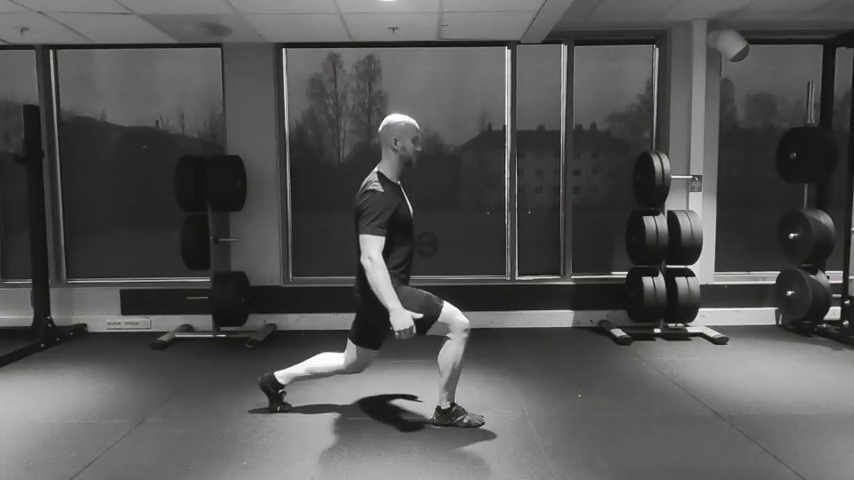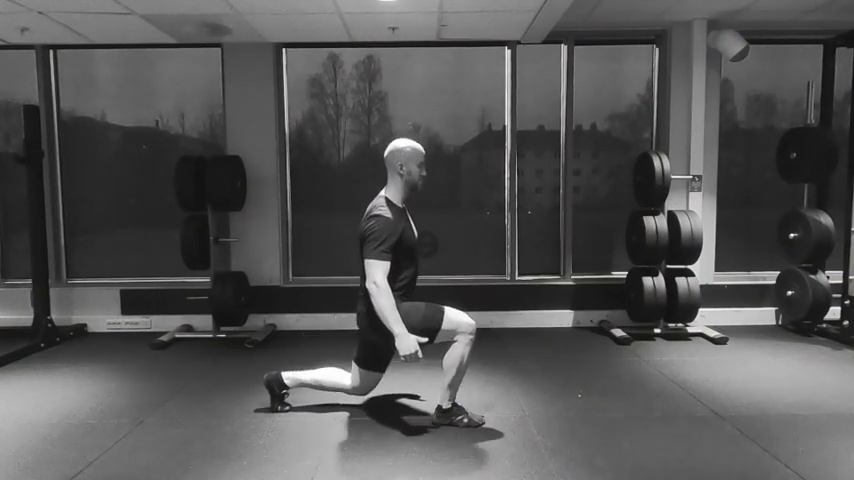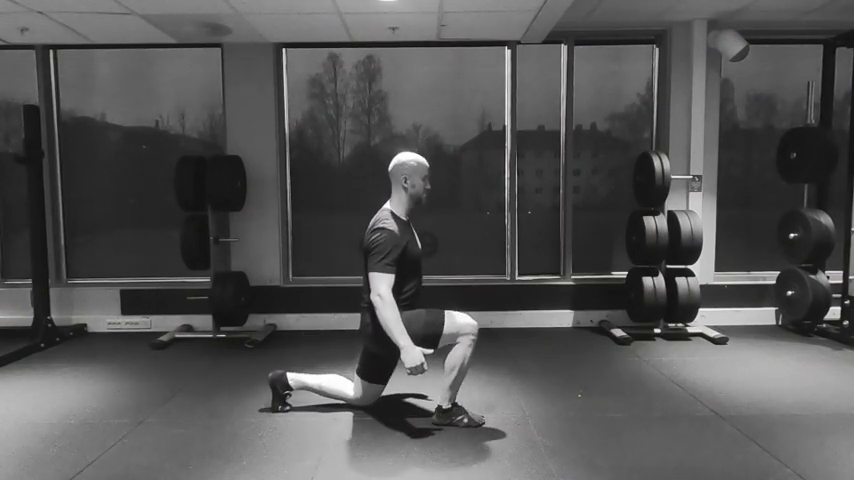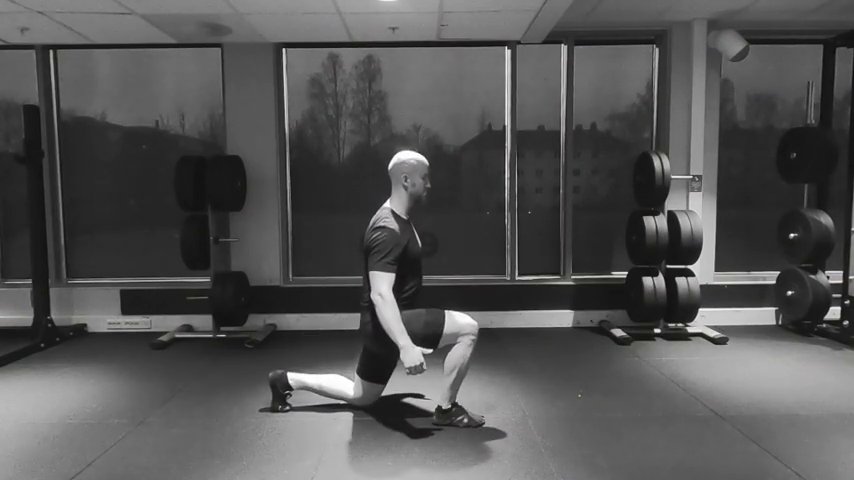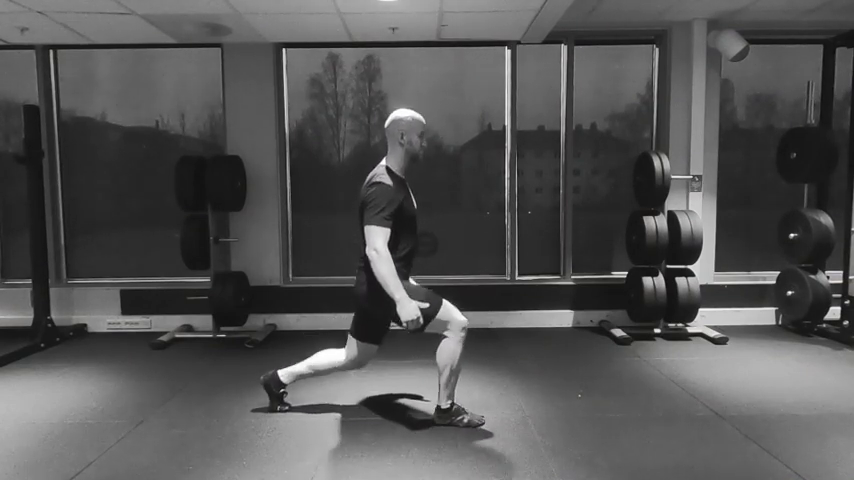
dt=0.4s
person 1, frame 1
left shoulder: (389, 184)
right shoulder: (378, 194)
right elbow: (370, 257)
left wrist: (395, 302)
right wrist: (396, 309)
left hip: (380, 291)
right hip: (385, 292)
left knee: (351, 362)
right knee: (459, 326)
left ankle: (276, 380)
right ankle: (446, 410)
person 1, frame 2
left shoulder: (394, 208)
right shoulder: (383, 219)
right elbow: (375, 282)
right wrist: (401, 333)
left hip: (384, 313)
right hip: (386, 314)
left knee: (358, 384)
right knee: (465, 328)
left ankle: (281, 380)
right ankle: (446, 409)
person 1, frame 3
left shoulder: (398, 220)
right shoulder: (388, 232)
right elbow: (380, 296)
right wrist: (407, 347)
left hip: (388, 323)
right hip: (388, 324)
left knee: (360, 396)
right knee: (467, 329)
left ankle: (286, 380)
right ankle: (447, 409)
person 1, frame 4
left shoulder: (397, 219)
right shoulder: (388, 231)
right elbow: (380, 294)
right wrist: (405, 345)
left hip: (384, 323)
right hip: (386, 323)
left knee: (361, 395)
right knee: (467, 329)
left ankle: (286, 380)
right ankle: (447, 409)
person 1, frame 5
left shoulder: (394, 180)
right shoulder: (384, 187)
right elbow: (375, 250)
left wrist: (404, 283)
right wrist: (402, 299)
left hip: (377, 287)
right hip: (383, 288)
left knee: (353, 357)
right knee: (456, 324)
left ankle: (278, 378)
right ankle: (446, 409)
